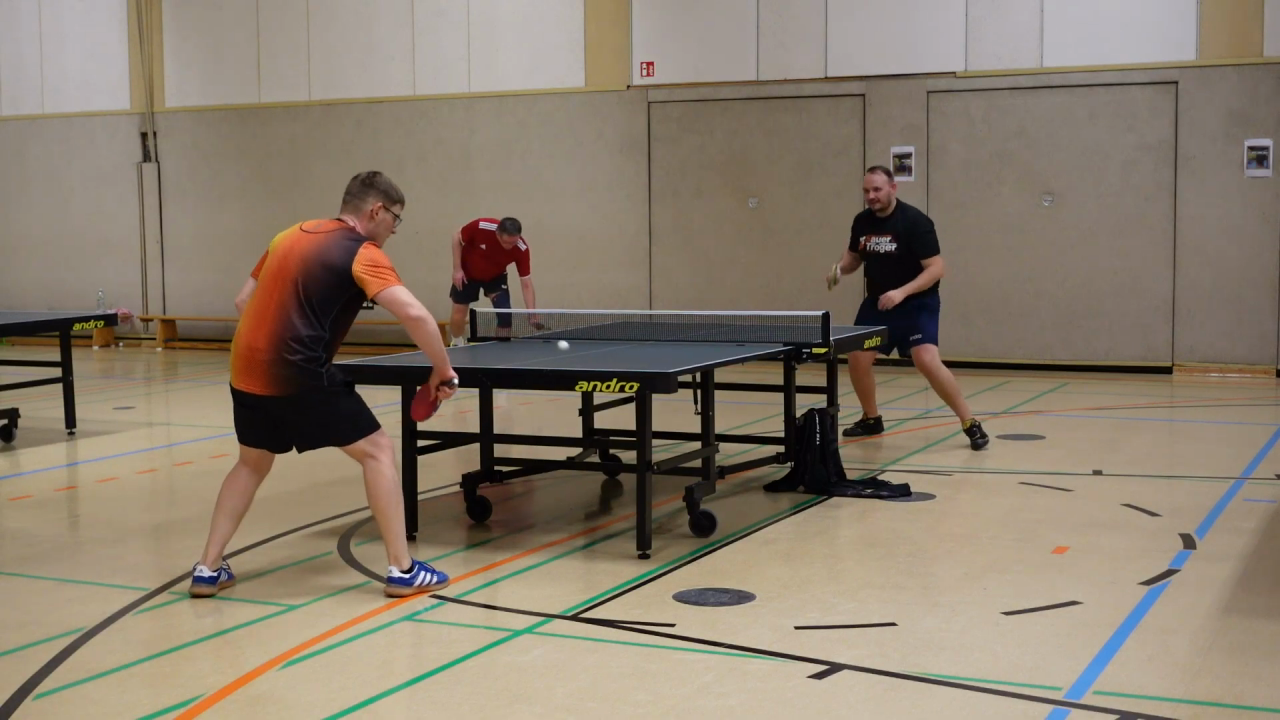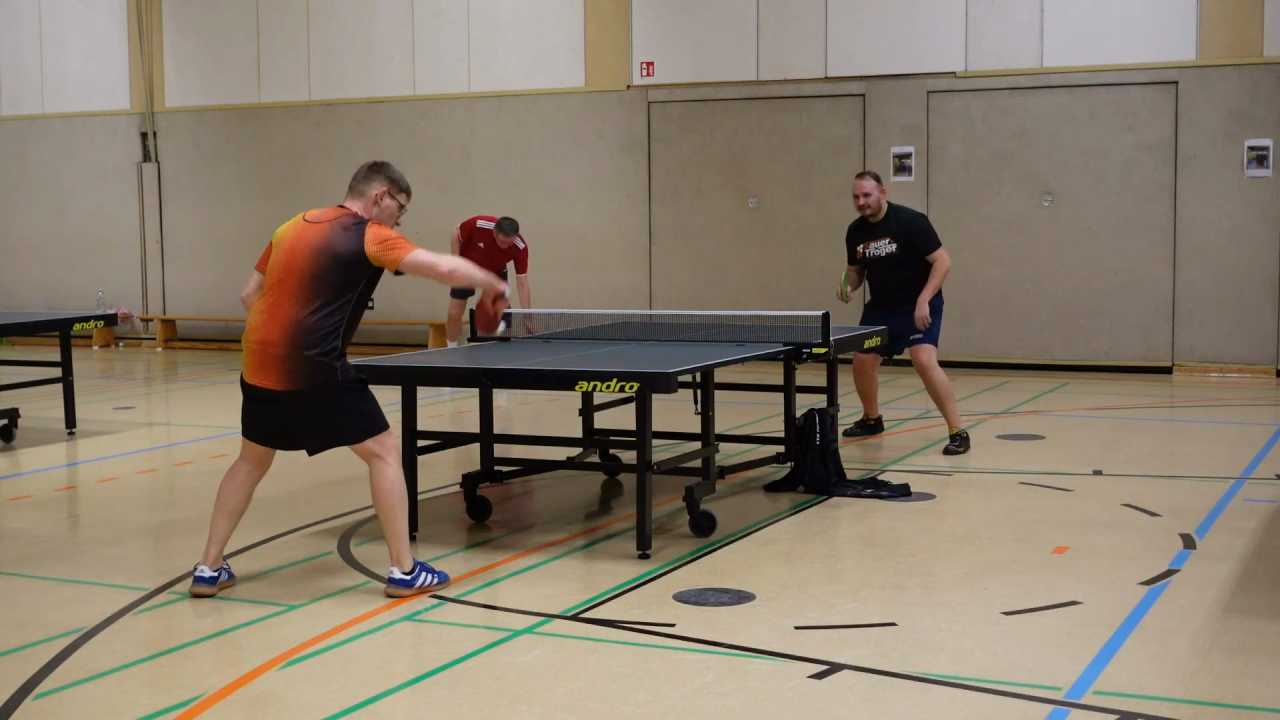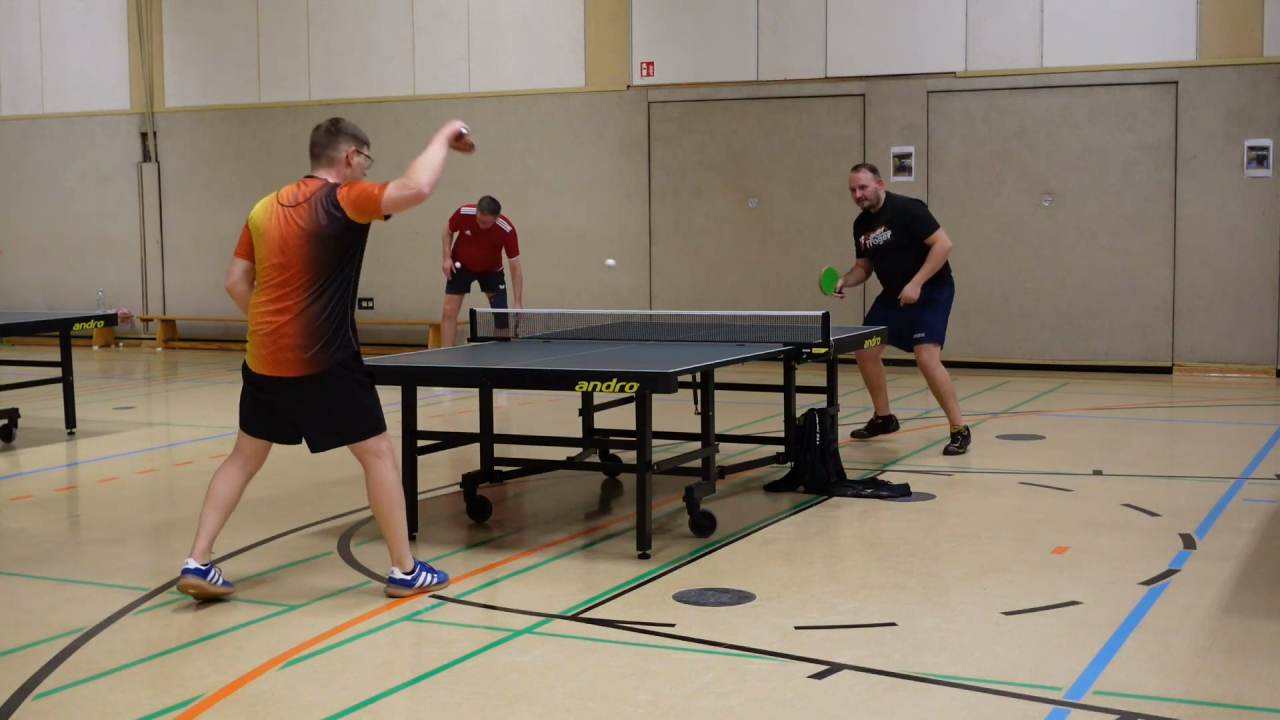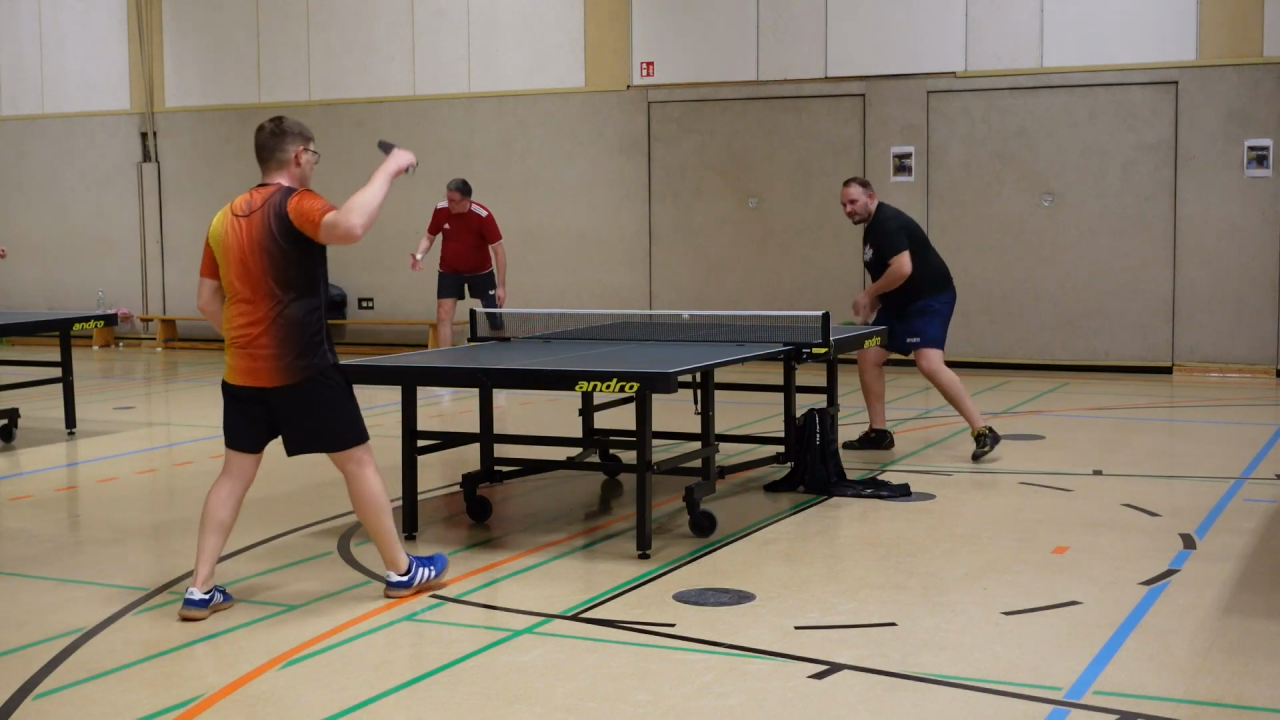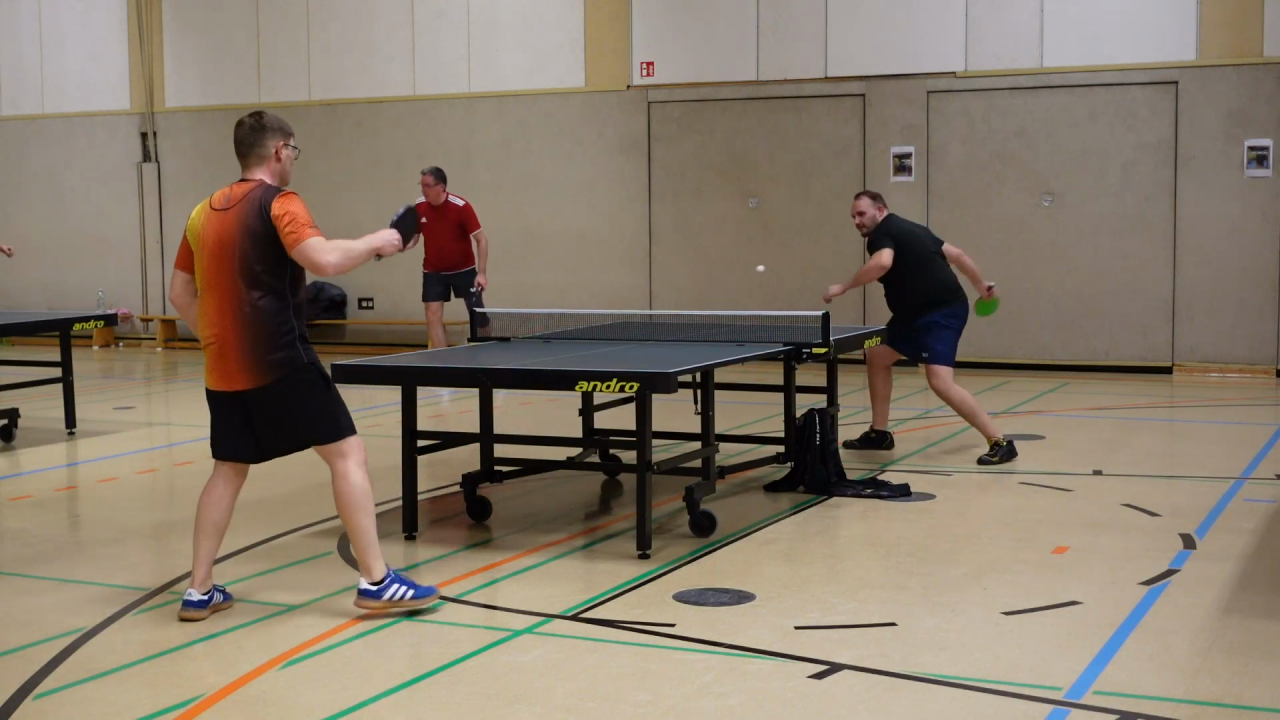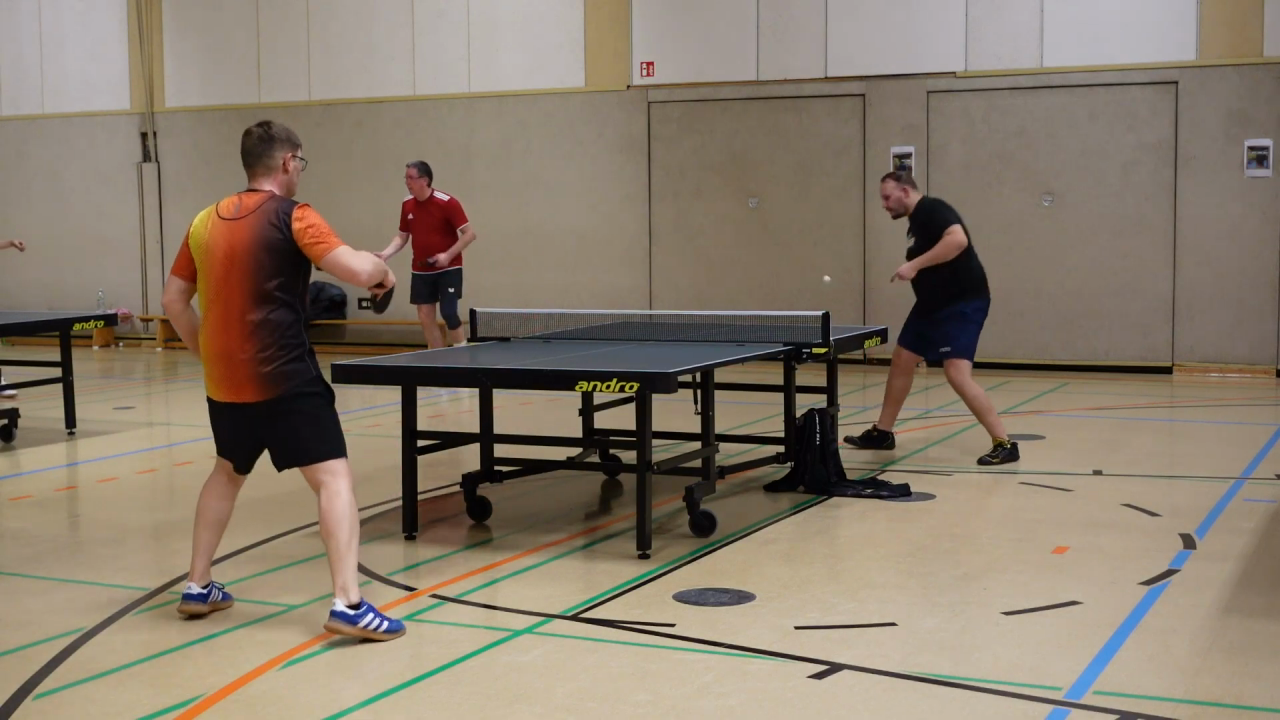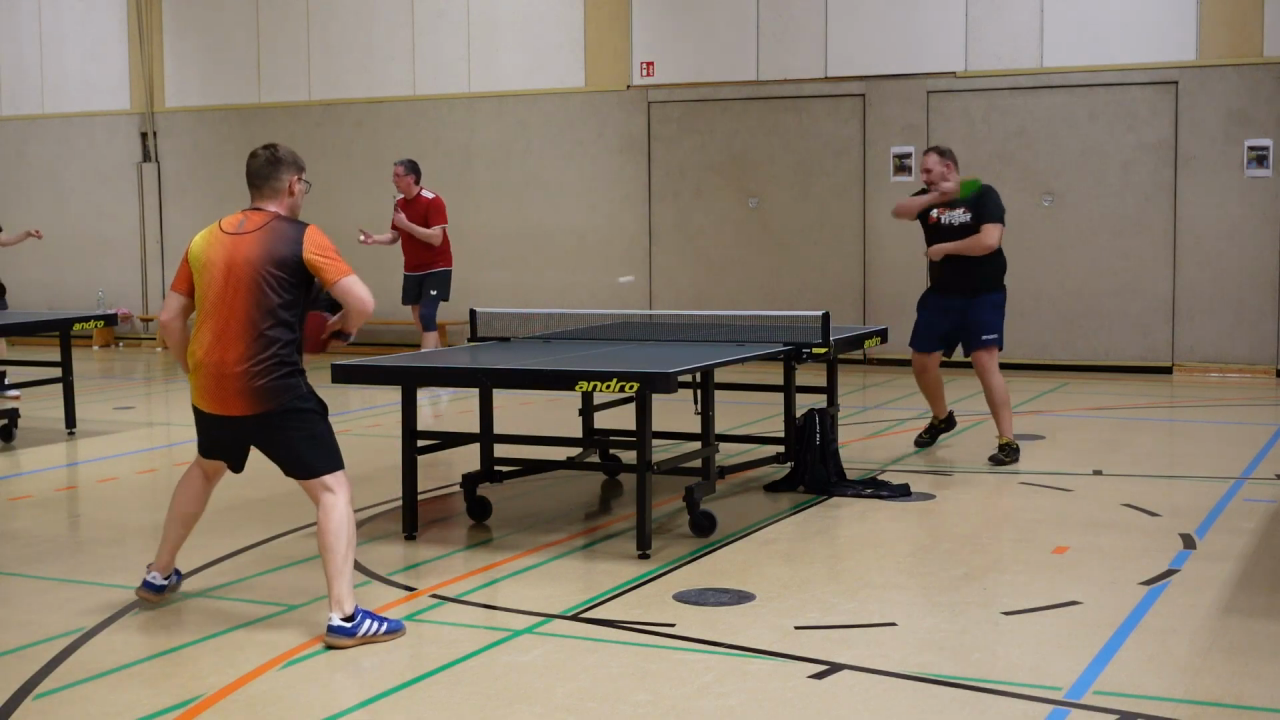
dt=0.2s
person 1, frame 1
left shoulder: (289, 235)
right shoulder: (361, 252)
left elbow: (245, 300)
right elbow: (413, 313)
right wrist: (441, 367)
left hip: (247, 372)
right hip: (301, 375)
left knee: (251, 465)
right knee: (378, 452)
left ankle: (207, 568)
right ankle: (402, 569)
person 1, frame 2
left shoulder: (292, 226)
right shoulder: (369, 236)
left elbow: (250, 294)
right elbow: (440, 268)
right wrist: (489, 280)
left hip: (258, 367)
right hip: (315, 371)
left knee: (251, 461)
right knee: (384, 453)
left ankle: (208, 568)
right ankle: (403, 571)
person 1, frame 3
left shoulder: (265, 207)
right shoulder: (344, 200)
left elbow: (236, 282)
right elbow: (417, 188)
right wrist: (444, 135)
left hip: (264, 359)
right hip: (323, 360)
left knee: (244, 459)
right knee: (379, 453)
left ankle: (199, 563)
right ankle: (404, 570)
person 1, frame 4
left shoulder: (223, 218)
right shoulder: (296, 204)
left elbow: (207, 300)
right elbow: (349, 228)
right wrist: (390, 166)
left hip: (242, 372)
right hip: (302, 368)
left knee: (235, 472)
right knee: (358, 463)
left ankle: (199, 589)
right ankle: (401, 570)
person 1, frame 5
left shoulder: (202, 213)
right shoulder: (278, 203)
left elbow: (180, 294)
right elbow: (324, 261)
right wrist: (376, 240)
left hip: (224, 373)
right hip: (281, 365)
left knee: (228, 472)
right knee: (347, 455)
left ankle: (198, 590)
right ankle: (376, 581)
person 1, frame 6
left shoulder: (204, 221)
right shoulder: (292, 216)
left elbow: (173, 301)
right elbow: (357, 269)
right wrist: (382, 269)
left hip: (225, 382)
right hip: (285, 378)
left knee: (226, 475)
right knee: (334, 479)
left ankle: (198, 586)
right ankle: (347, 604)
person 1, frame 7
left shoulder: (205, 239)
right shoulder: (301, 237)
left elbow: (170, 319)
right elbow: (362, 305)
right wrist: (345, 324)
left hip: (212, 392)
right hip: (275, 393)
left knee: (205, 470)
right knee: (332, 491)
left ankle: (159, 575)
right ankle: (343, 615)
person 2, frame 1
left shoulder: (916, 222)
right shoulder: (863, 221)
left elbow: (936, 269)
right elbow: (854, 258)
left wrist: (902, 292)
right wrist: (839, 268)
left hip: (916, 304)
right hip: (877, 305)
left knee: (927, 362)
right knee: (857, 360)
left ankle: (970, 424)
right ankle: (871, 419)
person 2, frame 2
left shoulder: (910, 221)
right shoulder: (855, 231)
left elbow: (942, 262)
right elbow: (855, 271)
left wrist: (923, 300)
right wrist: (847, 286)
left hip: (919, 305)
right hip: (881, 307)
left knee: (924, 361)
right knee: (862, 362)
left ankle: (958, 432)
right ankle: (872, 419)
person 2, frame 3
left shoulder: (907, 209)
right shoulder: (861, 224)
left elbow: (943, 244)
right elbow: (864, 266)
left wrist: (916, 283)
right wrist: (844, 281)
left hip: (930, 292)
right hip: (894, 296)
left knee: (927, 359)
right knee: (866, 352)
left ankle: (959, 430)
right ankle: (883, 417)
person 2, frame 4
left shoulder: (889, 224)
right shoulder: (872, 230)
left elbow: (902, 269)
left wrist: (868, 294)
right wrist: (871, 303)
left hip: (931, 299)
right hip: (901, 305)
left knee: (929, 366)
right knee: (866, 357)
left ankle: (983, 431)
right ankle: (878, 432)
person 2, frame 5
left shoulder: (883, 232)
right shoulder: (907, 230)
left elbow: (881, 264)
right elbow: (956, 254)
left wrist: (843, 287)
right wrist: (980, 285)
left hip: (941, 313)
right hip: (916, 313)
left knee: (941, 382)
right knee: (877, 357)
left ankle: (999, 442)
right ankle: (879, 433)
person 2, frame 6
left shoulder: (933, 210)
right shoulder: (918, 222)
left elbow: (958, 240)
left wrist: (915, 265)
left hip: (963, 305)
right hip: (933, 305)
left knee: (957, 376)
right knee: (901, 360)
left ankle: (1004, 443)
right ankle: (882, 431)
person 2, frame 7
left shoulder: (984, 195)
right shoulder: (928, 199)
left elbow: (990, 241)
right elbow: (900, 211)
left wrist: (943, 248)
right wrist: (936, 195)
left hip: (984, 296)
right hip: (941, 296)
left knee: (985, 365)
right knee: (922, 361)
left ankle: (1007, 443)
right ankle: (941, 418)
